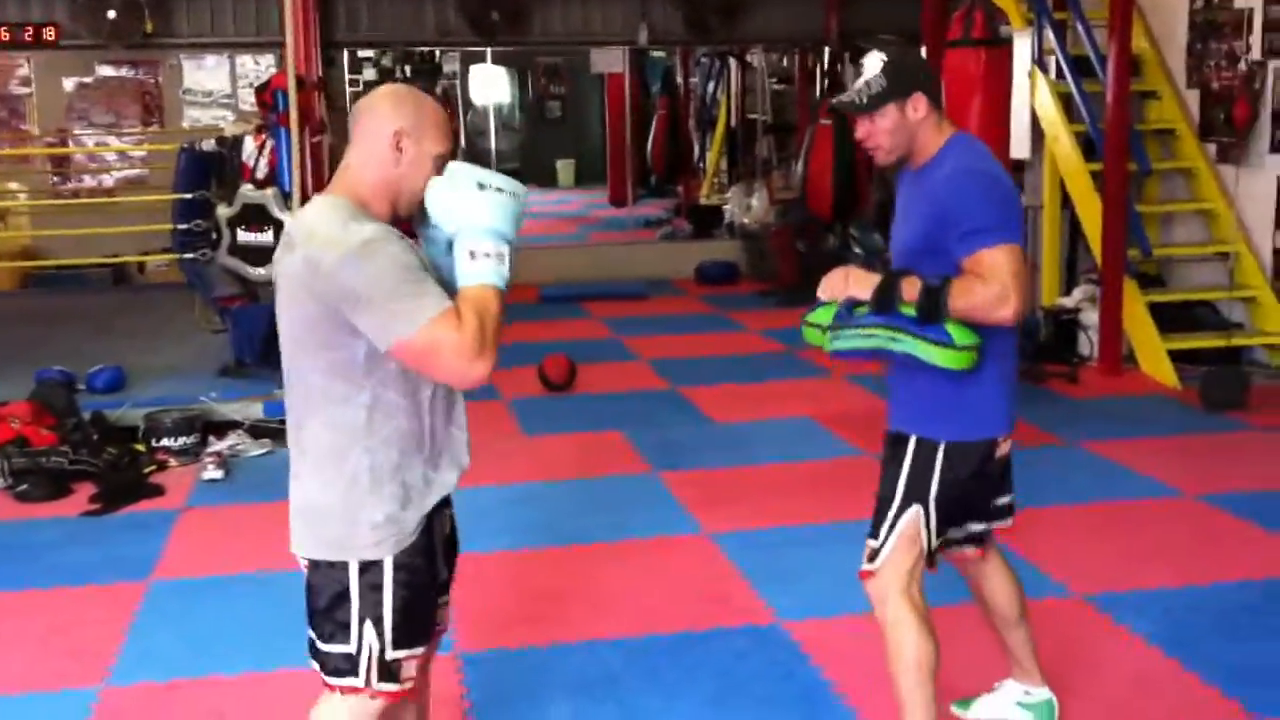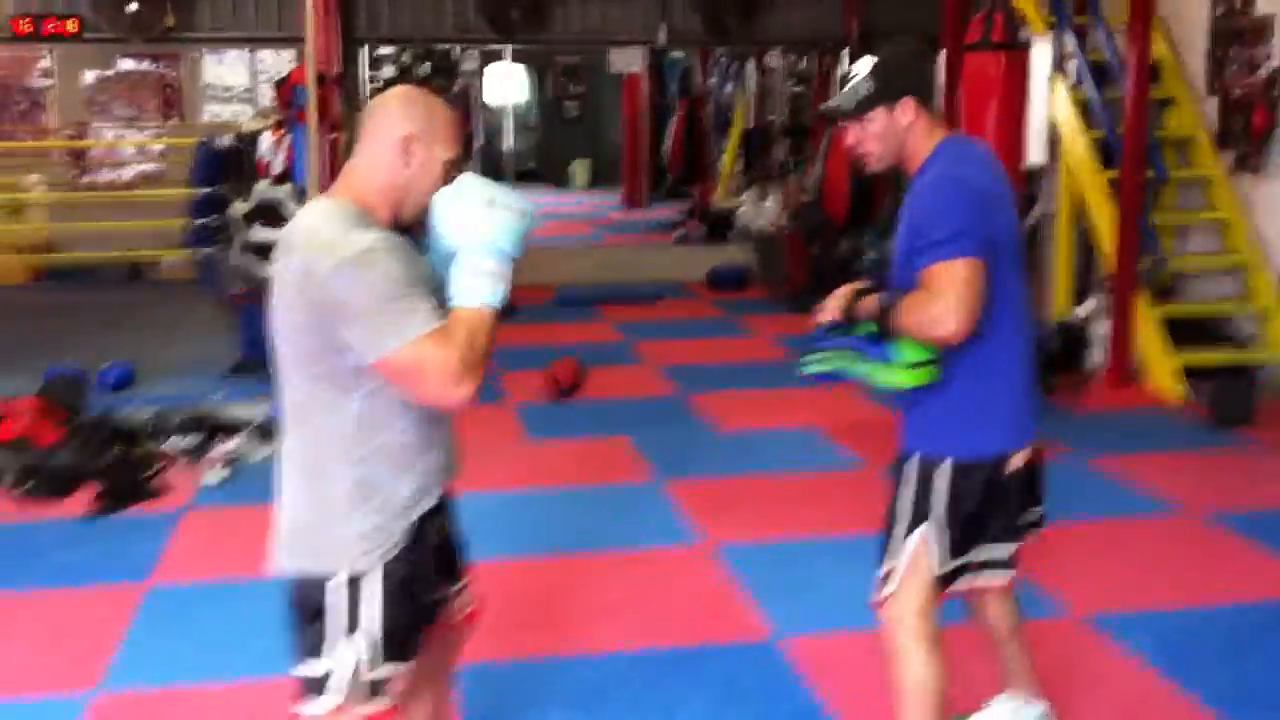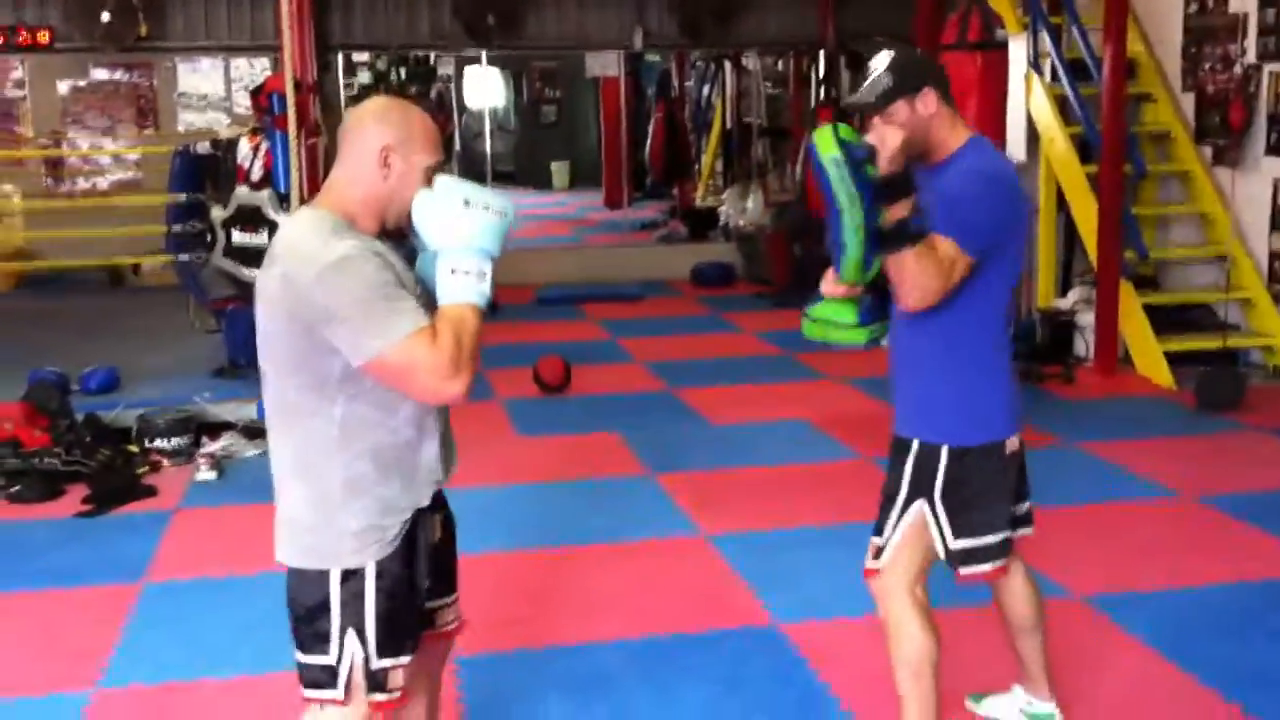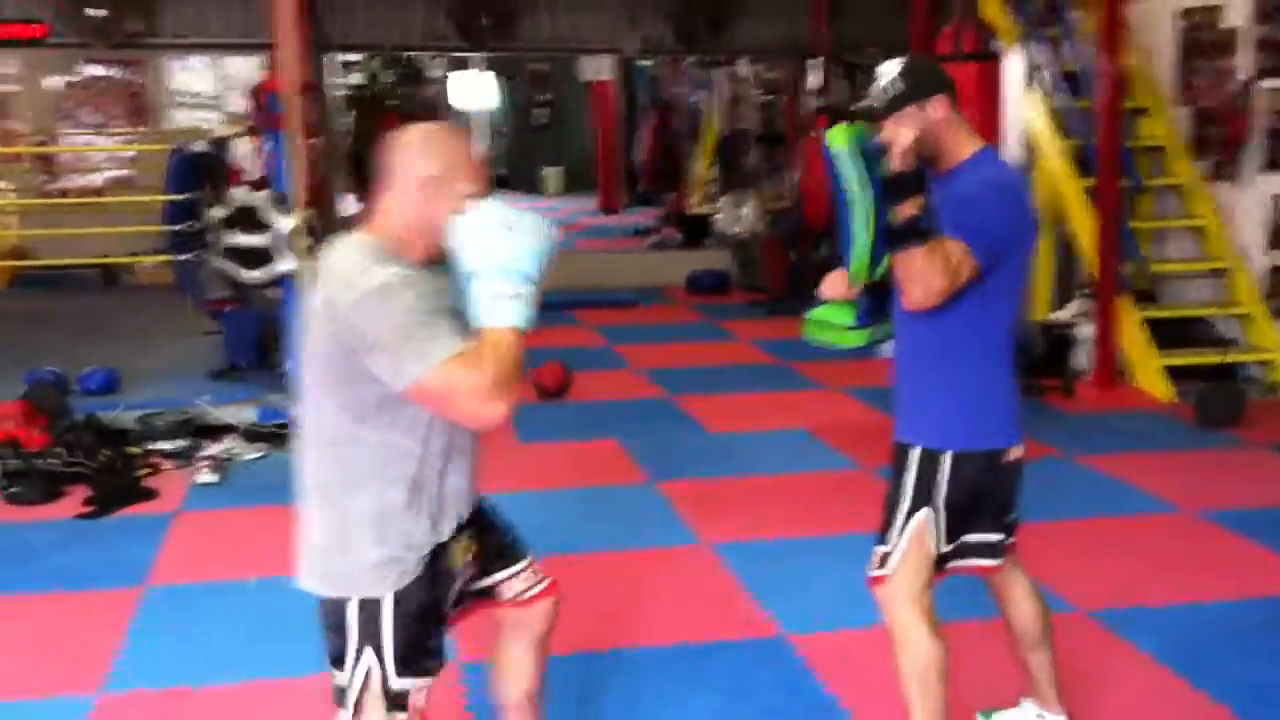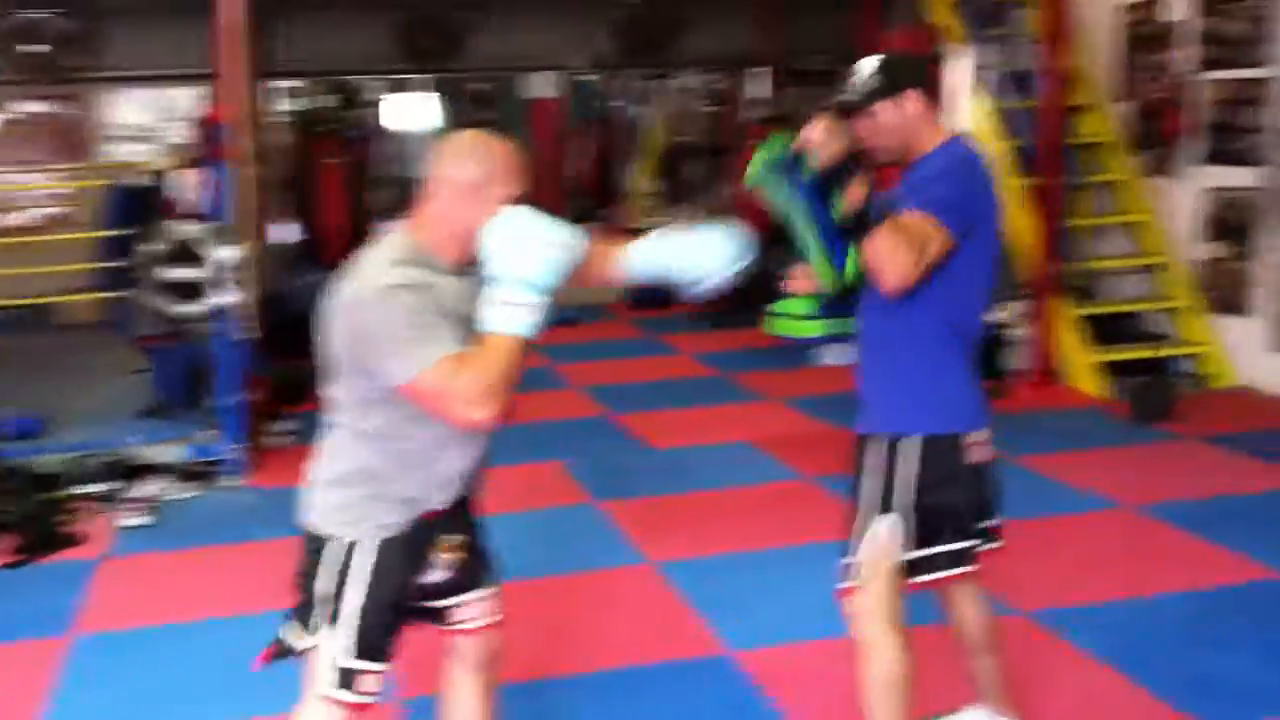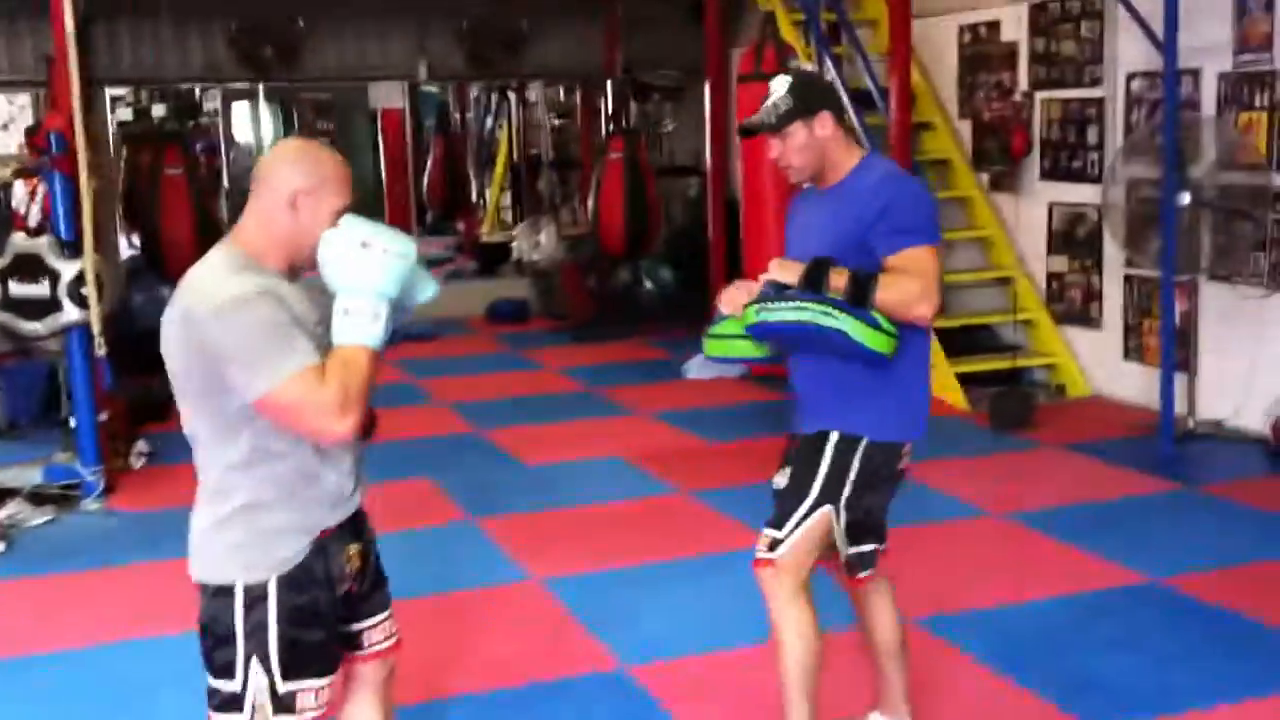
dt=0.3s
person 1, frame 1
left shoulder: (968, 181)
right shoulder: (923, 174)
left elbow: (1001, 298)
left wrist: (888, 287)
right wrist: (866, 282)
left hip: (946, 414)
right hip: (960, 406)
left knee: (890, 580)
right knee: (971, 546)
person 1, frame 2
left shoulder: (948, 187)
right shoulder: (957, 166)
left elbow: (948, 317)
left wrist: (861, 305)
right wrist: (870, 298)
left hip: (956, 430)
right hip: (992, 420)
left knee: (905, 606)
right knee: (979, 572)
person 1, frame 3
left shoulder: (980, 181)
right shoulder: (935, 172)
left elbow: (921, 289)
right elbow: (922, 272)
left wrist: (891, 187)
right wrist: (856, 277)
left hip: (951, 418)
right hip: (976, 409)
left knee: (894, 580)
right knee: (995, 557)
person 1, frame 4
left shoulder: (988, 189)
right shoulder: (945, 180)
left elbow: (926, 289)
right elbow: (920, 275)
left wrist: (901, 182)
right wrist: (858, 280)
left hip: (952, 425)
right hip: (976, 417)
left knee: (899, 589)
right knee: (998, 563)
person 1, frame 5
left shoulder: (952, 171)
right shoulder: (928, 175)
left elbow: (895, 267)
left hip: (916, 420)
right hip: (937, 414)
left knee: (870, 597)
right knee: (950, 572)
person 1, frame 6
left shoulder: (892, 192)
right shoulder: (805, 203)
left elbow: (921, 298)
left wrist: (820, 277)
right wrist: (756, 292)
left hip: (863, 421)
right hip: (826, 416)
left knee: (780, 570)
right knee: (863, 573)
person 2, frame 1
left shoulder: (335, 227)
right shoulder: (358, 247)
left elbow: (421, 326)
right elbow: (469, 358)
left wrist: (454, 241)
right wrist: (485, 244)
left hip: (402, 493)
right hip: (369, 514)
left knee: (410, 656)
person 2, frame 2
left shoulder: (341, 231)
right shoulder: (352, 254)
left elbow: (418, 341)
right elbow: (450, 378)
left wrist: (460, 258)
right wrist: (483, 264)
left hip: (399, 502)
right hip: (356, 526)
left knee: (438, 632)
person 2, frame 3
left shoulder: (344, 244)
right shoulder: (335, 262)
left elbow: (415, 348)
right elbow: (445, 376)
left wrist: (445, 258)
right wrist: (468, 264)
left hip: (399, 502)
right hip: (354, 528)
left knee: (422, 649)
person 2, frame 4
left shoulder: (390, 267)
right shoulder: (374, 289)
left elbow: (453, 370)
right elbow: (486, 399)
left wrist: (485, 283)
right wrist: (507, 286)
left hip: (435, 517)
right hip: (378, 547)
left knee: (532, 602)
person 2, frame 5
left shoulder: (469, 257)
right shoulder: (387, 291)
left elbow: (575, 259)
right elbow: (475, 404)
left wrist: (663, 252)
right wrist: (518, 295)
left hip: (439, 505)
right hip: (365, 524)
left knee: (471, 646)
person 2, frame 6
left shoulder: (275, 279)
right shoulder: (230, 301)
left elbow: (323, 385)
right elbow: (335, 415)
left wrist: (368, 302)
right wrist: (366, 305)
left hip: (330, 528)
right hip: (264, 558)
left knee: (373, 668)
